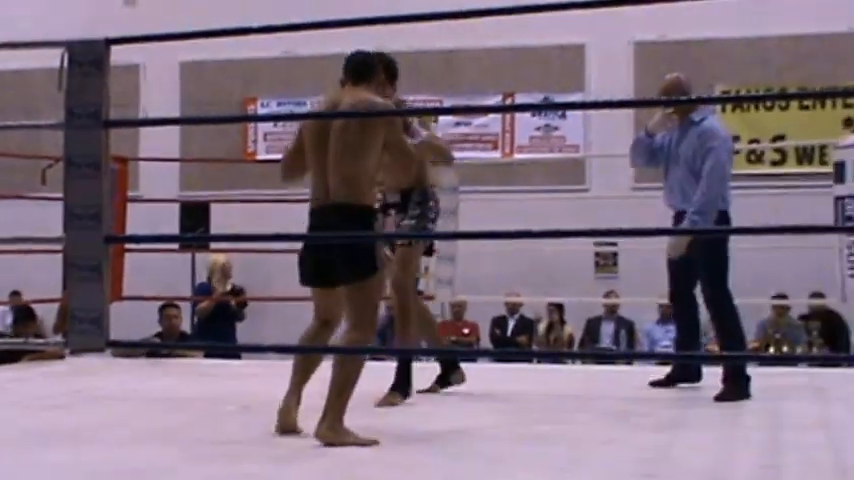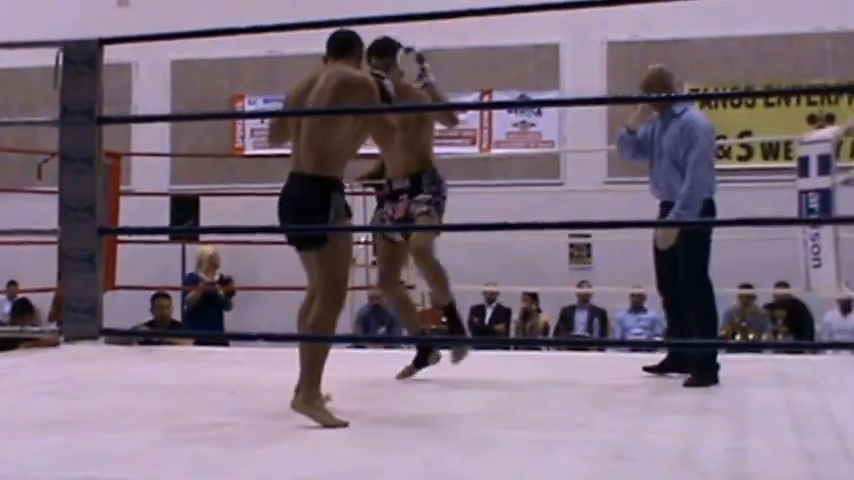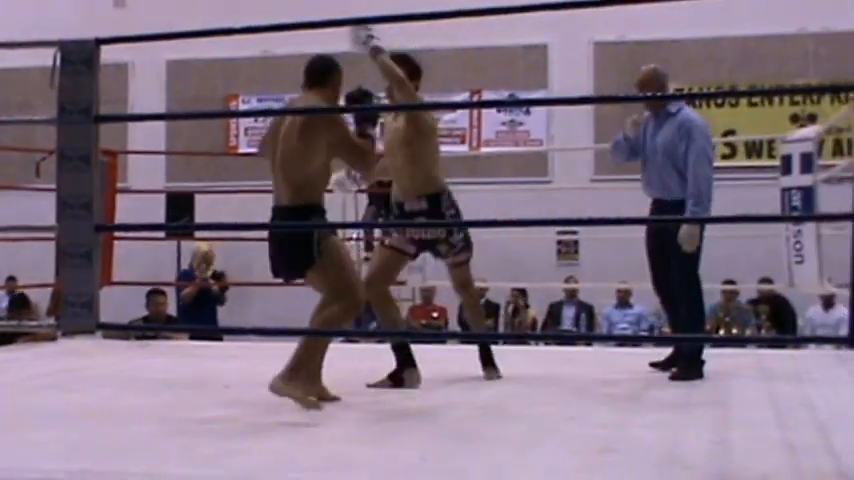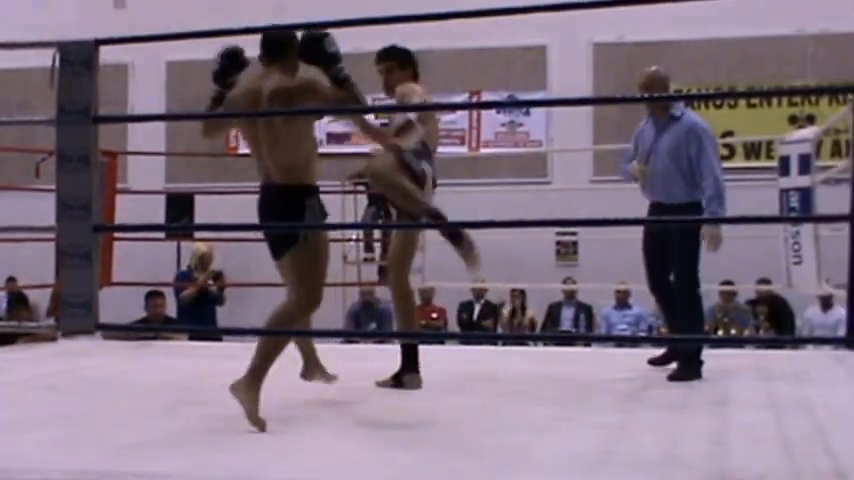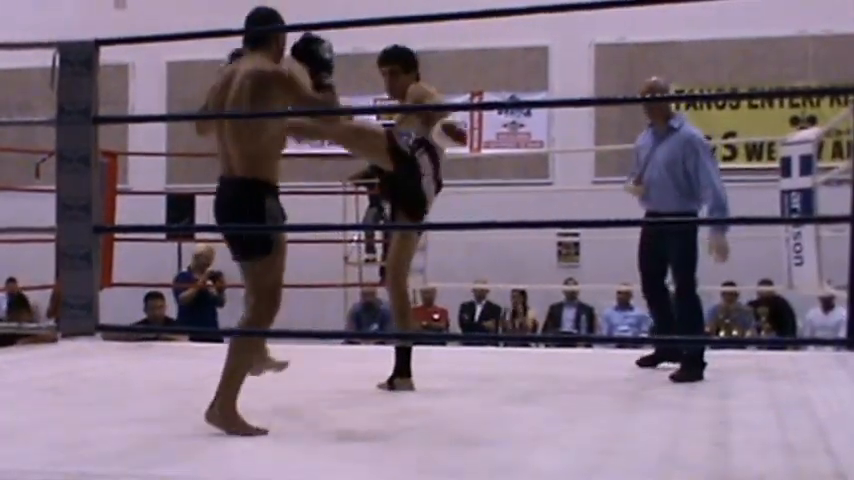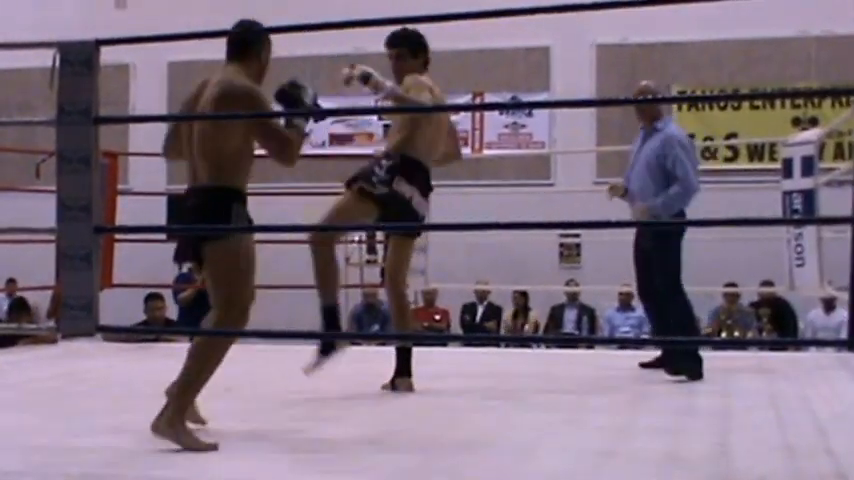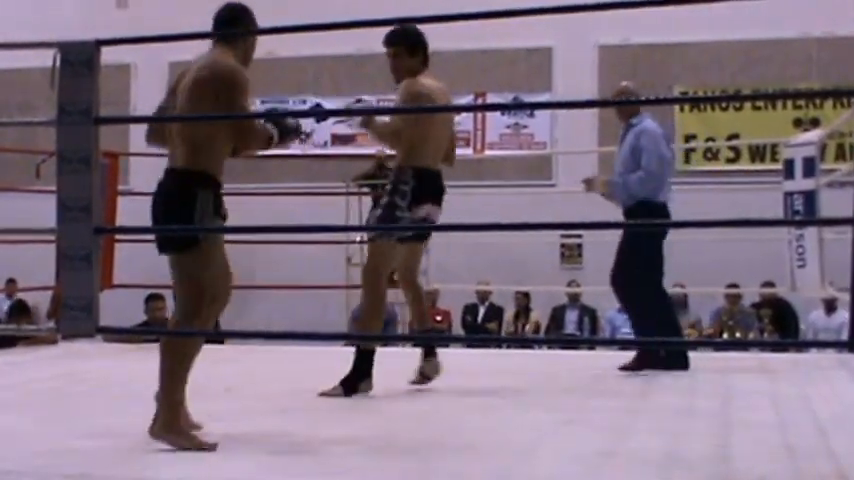
dt=0.2s
person 1, frame 1
left shoulder: (315, 112)
right shoulder: (380, 109)
left elbow: (288, 171)
right elbow: (408, 169)
right wrist: (398, 140)
left hip: (319, 224)
right hip: (355, 221)
left knee: (325, 320)
right knee: (362, 327)
left ankle: (290, 402)
right ankle: (331, 422)
person 1, frame 2
left shoulder: (301, 86)
right shoulder: (358, 82)
left elbow: (276, 135)
right elbow: (388, 136)
right wrist: (383, 105)
left hip: (294, 192)
right hip: (321, 194)
left knee: (319, 290)
right knee: (331, 297)
left ankle: (308, 385)
right ankle: (308, 394)
person 1, frame 3
left shoulder: (286, 112)
right shoulder: (326, 115)
left elbow: (265, 148)
right elbow: (366, 166)
right wrist: (365, 127)
left hip: (284, 219)
right hip: (304, 221)
left knee: (335, 295)
right knee: (350, 298)
left ankle: (310, 380)
right ankle: (291, 375)
person 1, frame 4
left shoulder: (244, 90)
right shoulder: (294, 87)
left elbow: (211, 127)
right elbow: (349, 103)
right wrist: (319, 66)
left hip: (273, 198)
right hip: (298, 202)
left knee: (301, 289)
right knee: (306, 297)
left ankle: (310, 363)
right ankle: (250, 381)
person 1, frame 5
left shoulder: (225, 79)
right shoulder: (276, 74)
left elbow: (202, 126)
right elbow: (327, 115)
right wrist: (320, 70)
left hip: (230, 194)
right hip: (255, 198)
left knee: (264, 292)
right knee: (264, 301)
left ankle: (254, 352)
right ankle: (223, 404)
person 1, frame 6
left shoulder: (204, 88)
right shoulder: (244, 91)
left elbow: (171, 148)
right elbow: (286, 154)
right wrist: (299, 112)
left hip: (201, 205)
right hip: (222, 207)
left knee: (228, 304)
right knee: (232, 313)
left ankle: (184, 388)
right ankle: (173, 414)
person 1, frame 7
left shoulder: (192, 71)
right shoulder: (230, 73)
left elbow: (155, 132)
right elbow: (244, 138)
right wrist: (279, 130)
left hip: (178, 191)
right hip: (191, 194)
left knee: (215, 293)
right knee: (195, 306)
left ankle: (172, 401)
right ankle: (167, 417)
person 2, frame 1
left shoulder: (405, 118)
left elbow: (446, 157)
left wrist: (417, 133)
left hip: (417, 204)
right hip: (395, 206)
left knee: (402, 285)
right knee: (404, 293)
left ankle: (402, 383)
right ankle: (450, 367)
person 2, frame 2
left shoulder: (417, 94)
left elbow: (452, 120)
left wrist: (427, 78)
left hip: (424, 186)
right hip: (393, 194)
left knee: (422, 252)
right knee: (386, 280)
left ankle: (454, 322)
right ankle: (425, 349)
person 2, frame 3
left shoulder: (419, 116)
right shoulder: (389, 121)
left elbow: (406, 90)
left wrist: (373, 49)
left hip: (438, 209)
right hip: (403, 214)
left knee: (464, 289)
right knee: (373, 284)
left ankle: (487, 356)
right ankle: (405, 366)
person 2, frame 4
left shoulder: (411, 91)
right shoulder: (422, 113)
left wrist: (404, 127)
left hip: (414, 165)
right hip: (410, 178)
right knee: (396, 276)
left ankle: (451, 230)
right ankle: (409, 368)
person 2, frame 5
left shoulder: (421, 93)
right shoulder: (419, 109)
left elbow: (442, 115)
left wrist: (447, 125)
left hip: (410, 158)
right hip: (419, 183)
left knee: (339, 127)
right knee: (395, 279)
right ankle: (402, 372)
person 2, frame 6
left shoulder: (414, 82)
right shoulder: (438, 104)
left elbow: (420, 109)
right elbow: (454, 153)
left wrist: (383, 86)
left hip: (392, 171)
right hip: (418, 188)
left knee: (321, 237)
right knee: (395, 281)
left ankle: (331, 332)
right ankle: (403, 373)
person 2, frame 7
left shoulder: (413, 88)
right shoulder: (440, 93)
left elbow: (397, 138)
right elbow: (447, 156)
left wrist: (368, 121)
left hip: (409, 187)
right hip: (430, 189)
left knee: (374, 280)
right knee: (407, 277)
left ankle: (359, 375)
right ankle: (428, 356)
person 3, frame 1
left shoulder: (712, 132)
right shoulder: (672, 131)
left elbow: (713, 186)
right elbow: (640, 159)
left wrist: (690, 227)
right wrist: (651, 130)
left hip: (707, 225)
right hip: (682, 222)
left knee: (717, 298)
right knee: (680, 297)
left ankle: (736, 378)
right ankle: (686, 366)
person 3, frame 2
left shoulder: (694, 124)
right shoulder: (655, 122)
left elbow: (696, 179)
right elbow: (628, 152)
left wrist: (676, 221)
right wrist: (631, 127)
left hip: (694, 213)
right hip: (669, 211)
left knee: (695, 287)
right knee: (668, 285)
left ankle: (706, 364)
right ankle: (680, 356)
person 3, frame 3
left shoulder: (689, 123)
right shoulder: (647, 122)
left elbow: (700, 176)
right elbow: (621, 155)
left wrist: (693, 220)
right wrist: (628, 134)
left hip: (684, 212)
right hip: (660, 209)
left knee: (685, 283)
right knee: (663, 283)
left ankle: (692, 359)
right ankle: (682, 350)
person 3, frame 4
left shoulder: (693, 127)
right shoulder: (646, 127)
left elbow: (711, 176)
right elbow: (630, 165)
left wrist: (713, 220)
right wrist: (632, 168)
left hip: (685, 213)
right hip: (657, 211)
left knee: (684, 285)
right knee: (657, 282)
left ankle: (691, 359)
right ankle: (679, 344)
person 3, frame 5
left shoulder: (690, 138)
right shoulder: (645, 138)
left elbow: (710, 185)
right elbow: (636, 175)
left wrist: (718, 229)
right wrist: (632, 185)
left hip: (680, 222)
right hip: (652, 221)
left knee: (683, 290)
right knee: (651, 287)
left ankle: (693, 361)
right ankle: (668, 346)
person 3, frame 6
left shoulder: (673, 137)
right shoulder: (642, 138)
left elbow: (687, 184)
left wrist: (653, 208)
right wrist: (623, 190)
left hip: (665, 223)
right hip: (646, 224)
left knee: (668, 289)
right knee: (648, 291)
left ankle: (689, 358)
right ankle: (671, 352)
person 3, frame 7
left shoulder: (648, 132)
right shoulder: (630, 135)
left elbow: (652, 177)
left wrist: (612, 184)
right wrist: (604, 186)
left hip: (649, 215)
right hip: (639, 216)
left knee: (623, 280)
right knee: (649, 285)
left ankle: (650, 349)
right ankle: (672, 352)
